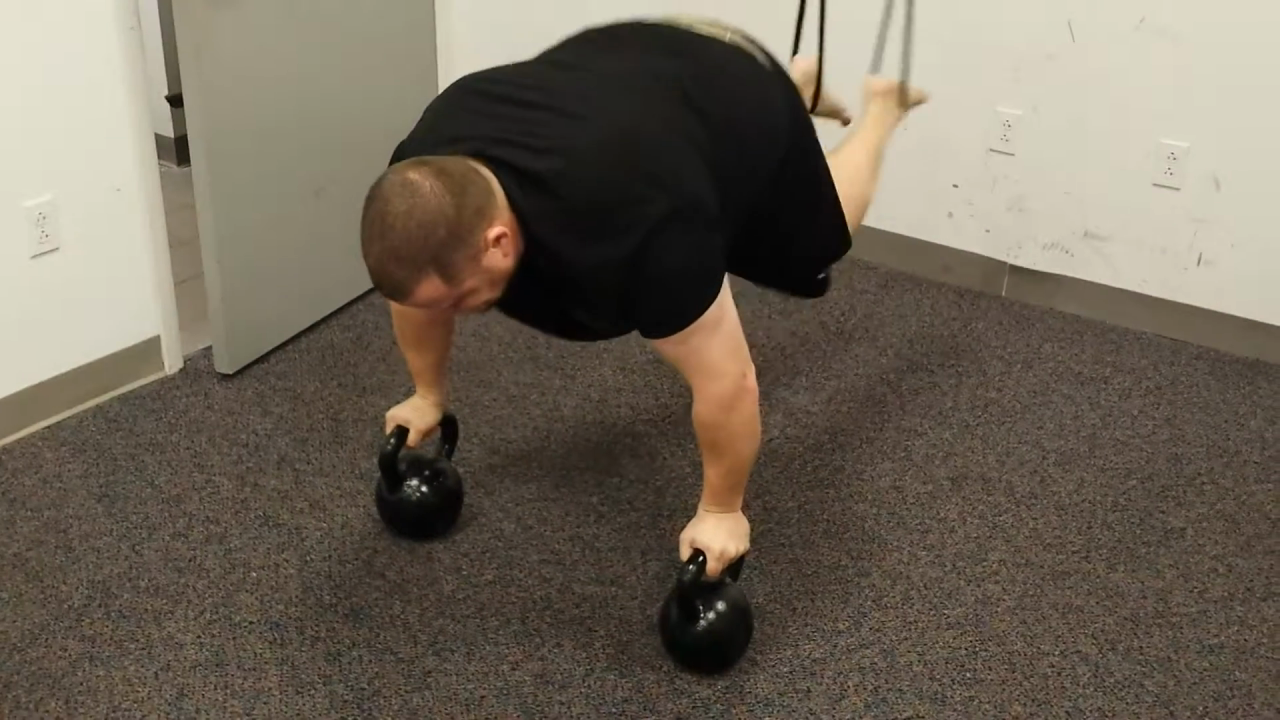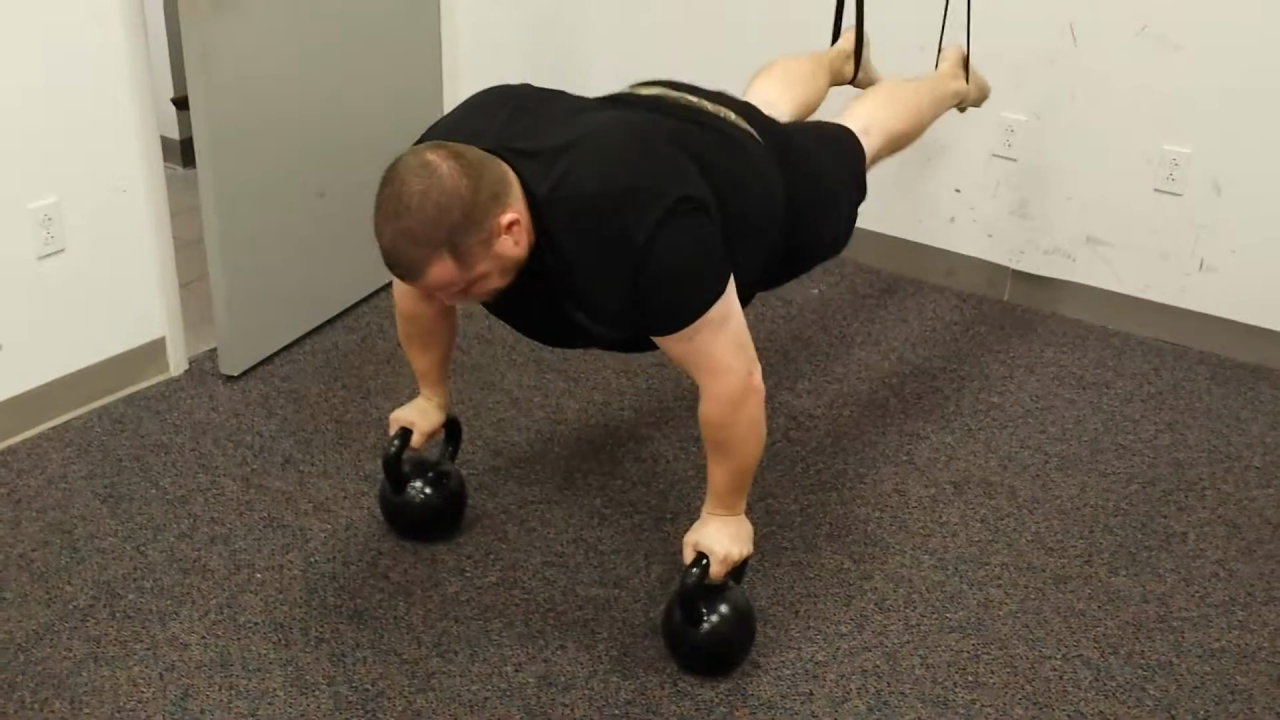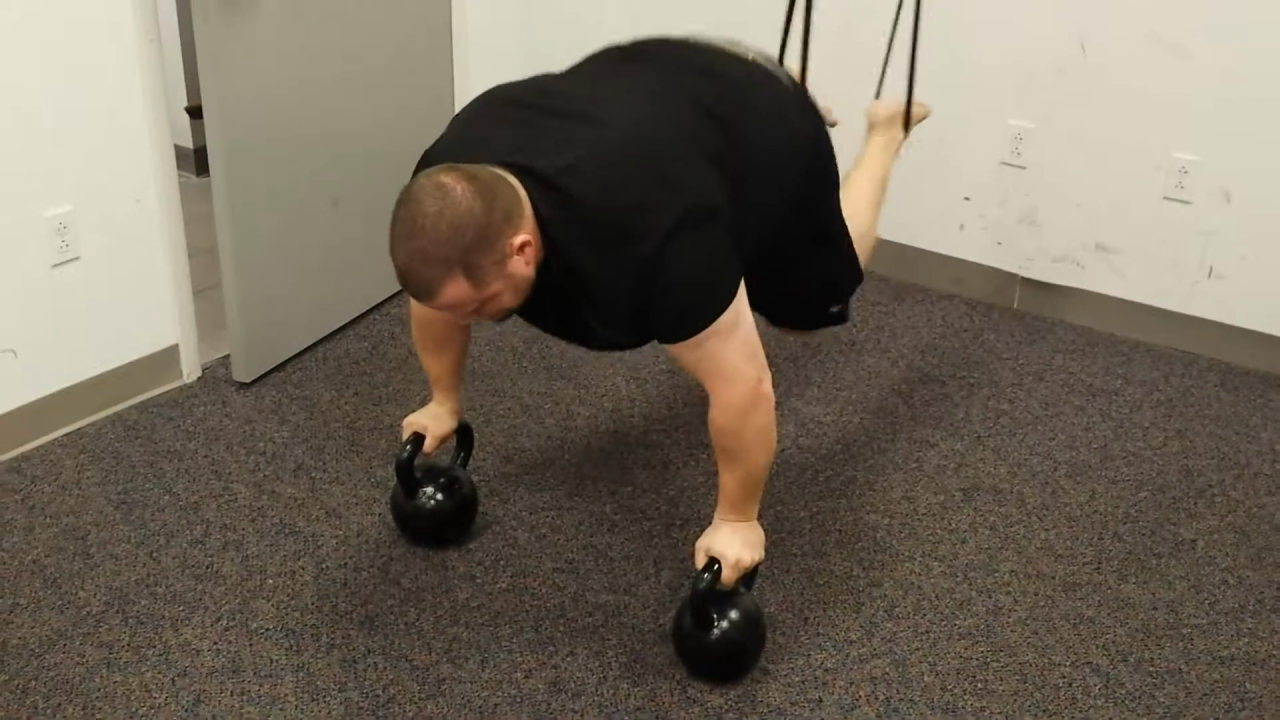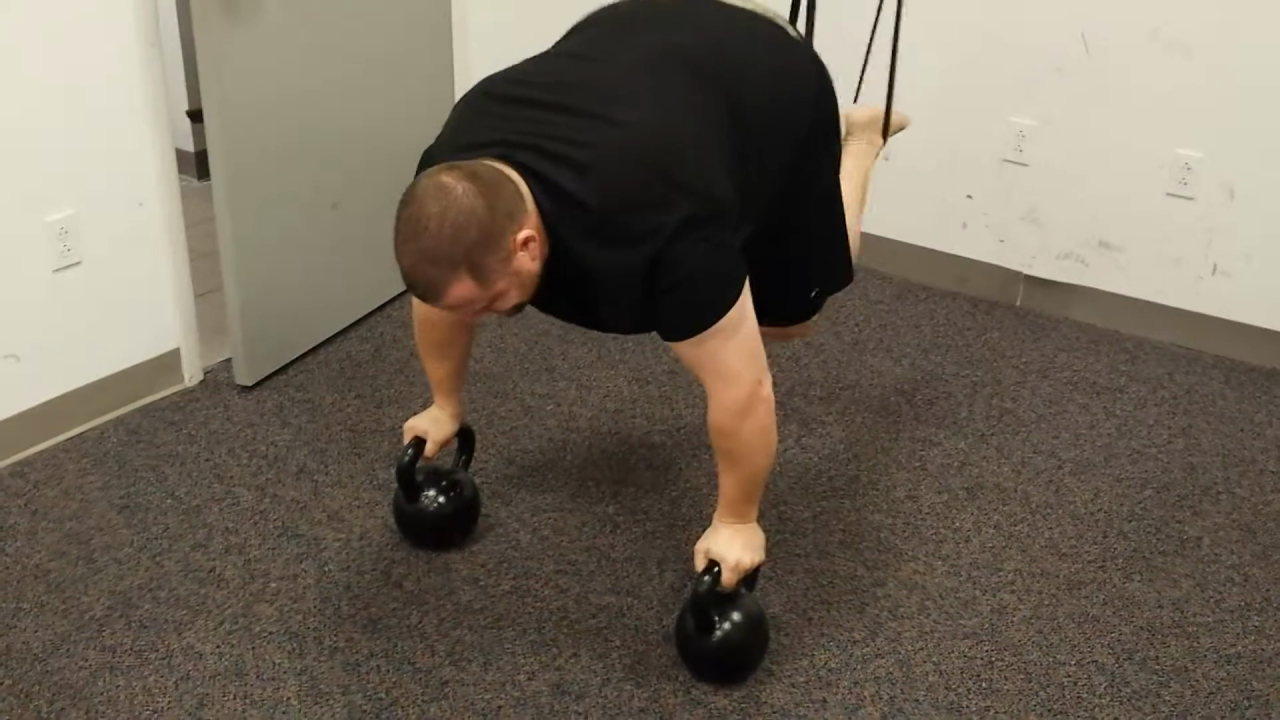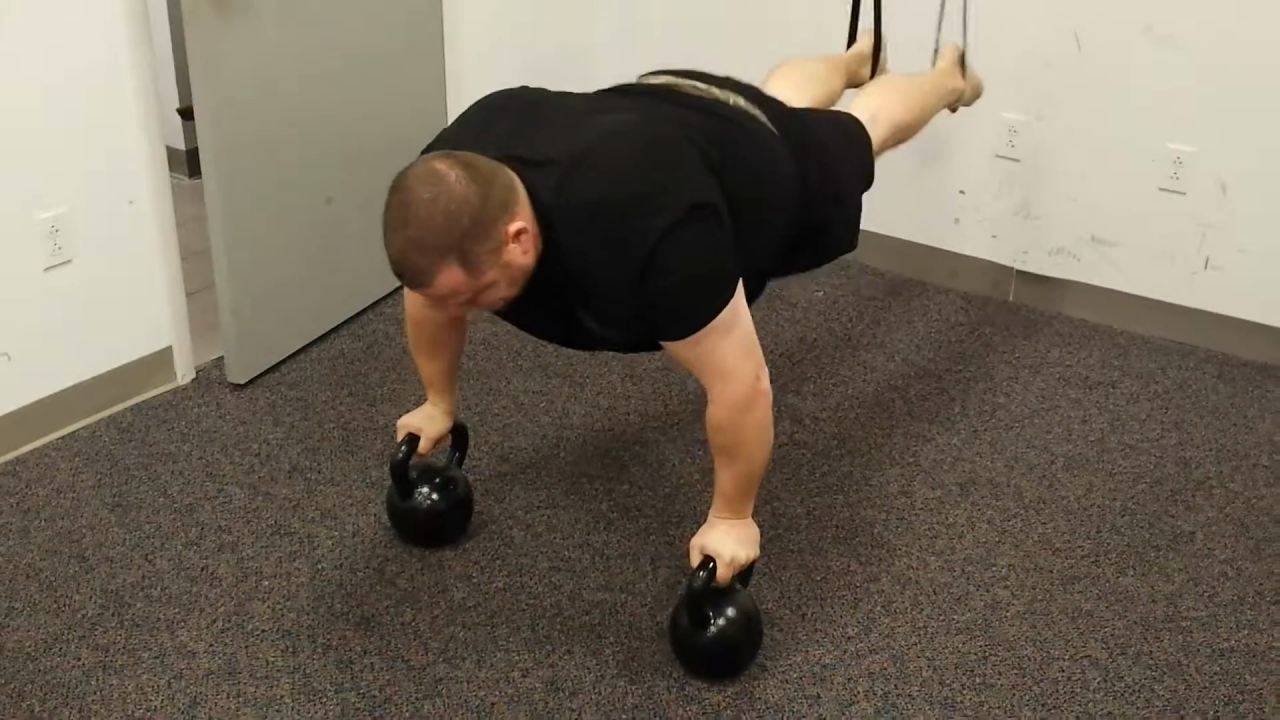
dt=0.5s
person 1, frame 1
left shoulder: (625, 229)
right shoulder: (426, 169)
left elbow: (727, 381)
right elbow: (417, 288)
left wrist: (721, 513)
right wrist: (428, 396)
left hip: (743, 96)
left knee: (804, 262)
left ankle: (880, 108)
right ankle: (801, 84)
person 1, frame 2
left shoulder: (636, 230)
right shoulder: (447, 172)
left elbow: (733, 380)
right elbow: (420, 288)
left wrist: (724, 515)
right wrist: (431, 397)
left hip: (753, 179)
left knee: (858, 134)
right knee: (766, 106)
left ankle: (949, 82)
right ankle: (843, 57)
person 1, frame 3
left shoulder: (645, 238)
right shoulder: (451, 180)
left elbow: (743, 387)
right elbow: (434, 293)
left wrist: (737, 523)
right wrist: (444, 402)
left hip: (765, 130)
left knee: (814, 302)
left ankle: (886, 131)
right ankle: (790, 97)
person 1, frame 4
left shoulder: (646, 231)
right shoulder: (454, 172)
left elbow: (742, 386)
right elbow: (441, 292)
left wrist: (737, 523)
right wrist: (446, 407)
left hip: (769, 77)
left knee: (788, 316)
left ankle: (861, 137)
person 1, frame 5
left shoulder: (642, 234)
right shoulder: (451, 177)
left elbow: (741, 384)
right elbow: (430, 296)
left wrist: (732, 519)
right wrist: (439, 403)
left hip: (761, 166)
left knee: (854, 132)
right knee: (785, 98)
left ankle: (948, 78)
right ankle: (855, 62)
